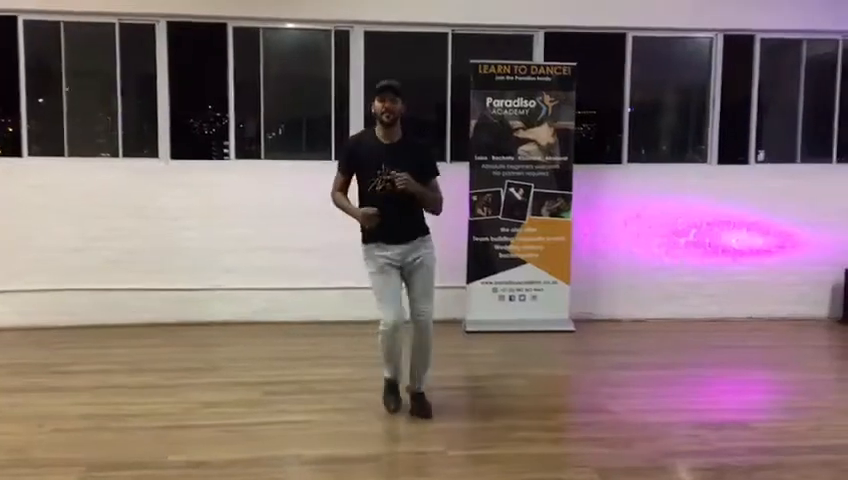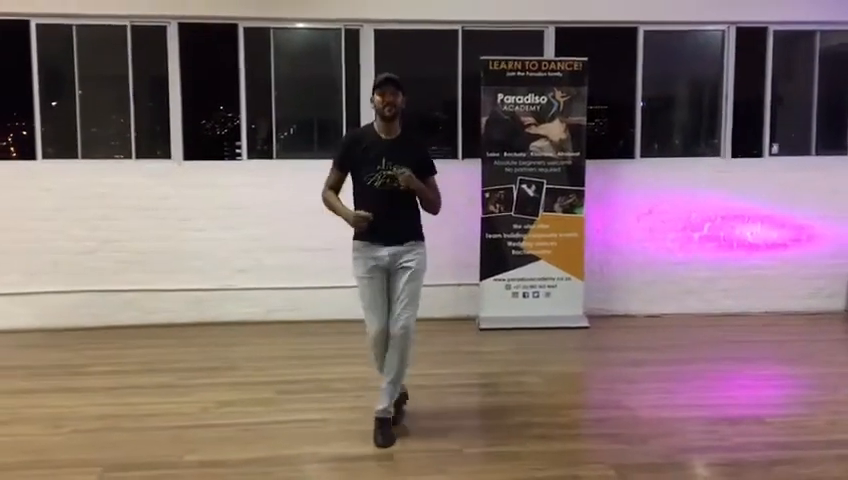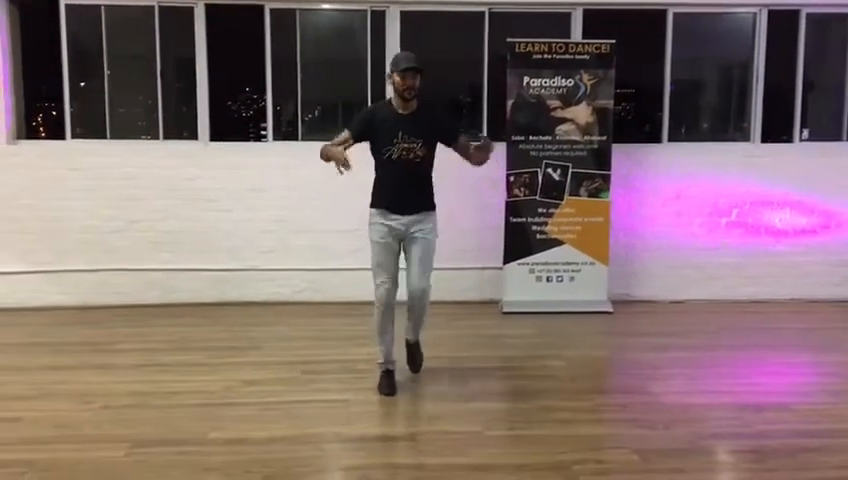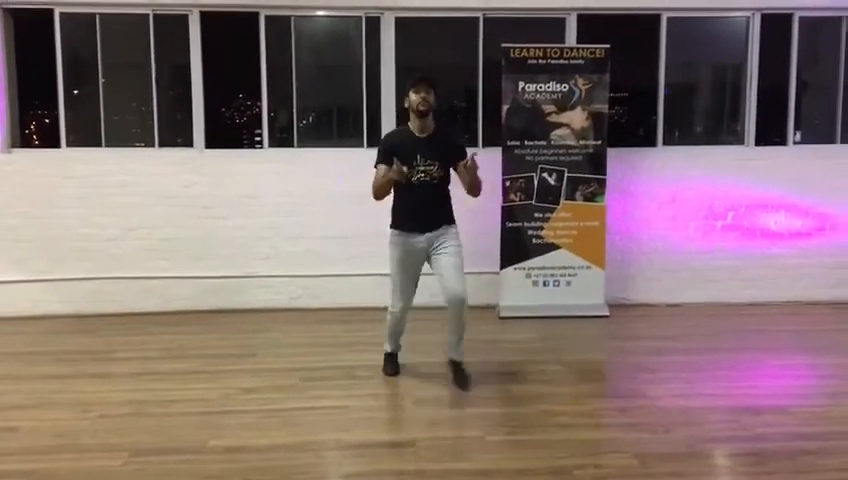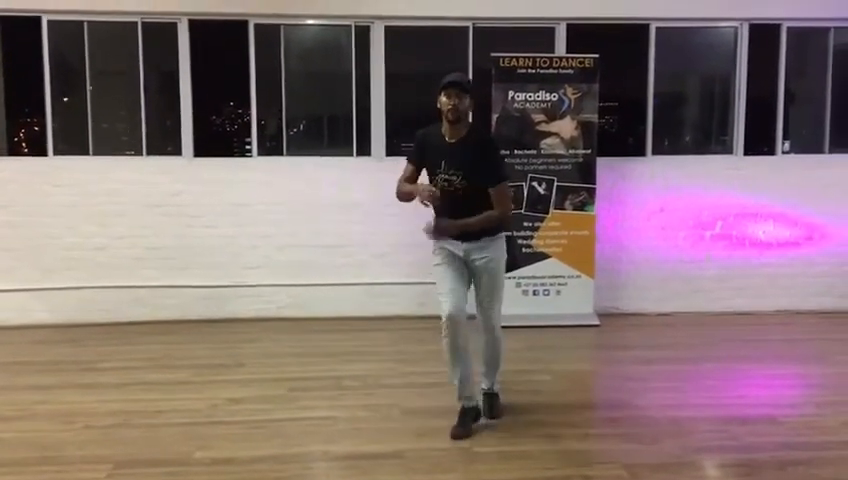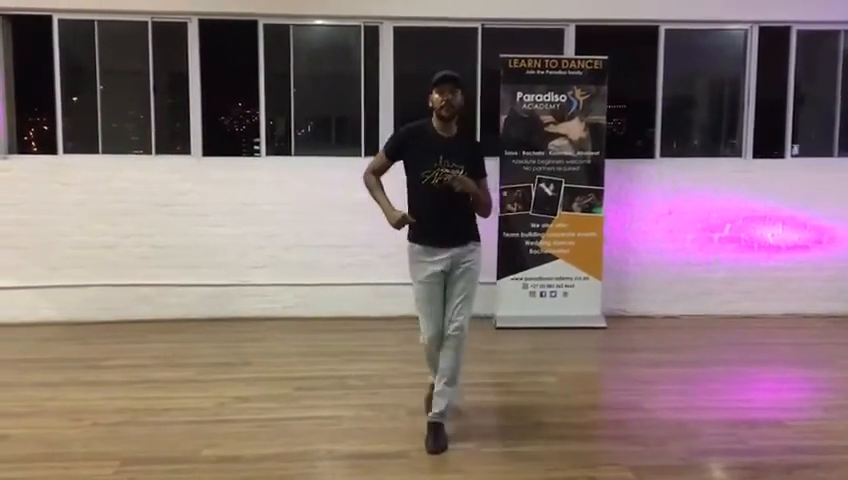
dt=0.7s
person 1, frame 1
left shoulder: (418, 151)
right shoulder: (357, 146)
left elbow: (437, 205)
right elbow: (337, 193)
left wrist: (415, 188)
right wrist: (356, 213)
left hip: (419, 246)
right hip: (379, 248)
left knee: (423, 320)
right knee: (392, 320)
left ankle: (416, 388)
right ankle: (391, 377)
person 1, frame 2
left shoulder: (417, 147)
right shoulder: (354, 141)
left elbow: (434, 205)
right elbow: (328, 190)
left wrist: (416, 184)
right wrist: (347, 213)
left hip: (409, 249)
right hip: (367, 249)
left knee: (401, 329)
right knee: (377, 329)
left ankle: (384, 412)
right ankle: (397, 391)
person 1, frame 3
left shoulder: (433, 118)
right shoulder: (374, 116)
left elbow: (471, 155)
right elbow: (328, 150)
left wrist: (482, 149)
right wrist: (332, 152)
left hip: (423, 216)
right hip: (383, 216)
left knee: (419, 290)
right knee: (384, 292)
left ankle: (413, 339)
right ankle: (386, 366)
person 1, frame 4
left shoulder: (449, 141)
right shoulder: (392, 141)
left elbow: (473, 189)
right elbow: (376, 192)
left wrist: (472, 173)
right wrist: (390, 177)
left hip: (444, 232)
right hip: (404, 234)
left knee: (457, 296)
right knee: (400, 305)
left ankle: (456, 358)
right ankle: (391, 350)
person 1, frame 5
left shoulder: (485, 146)
right shoulder: (425, 140)
left elbow: (503, 211)
right elbow: (400, 189)
left wrist: (458, 225)
right wrist: (420, 191)
left hip: (486, 243)
right hip: (447, 245)
left knee: (490, 323)
right knee: (451, 316)
left ankle: (490, 389)
right ankle: (468, 403)
person 1, frame 6
left shoulder: (472, 148)
right shoulder: (410, 135)
left elbow: (486, 209)
right elbow: (371, 173)
left wrist: (471, 187)
right wrist: (389, 210)
left hip: (466, 250)
right hip: (424, 250)
left knee: (456, 330)
right knee: (431, 333)
left ankle: (437, 416)
right ankle: (439, 383)
